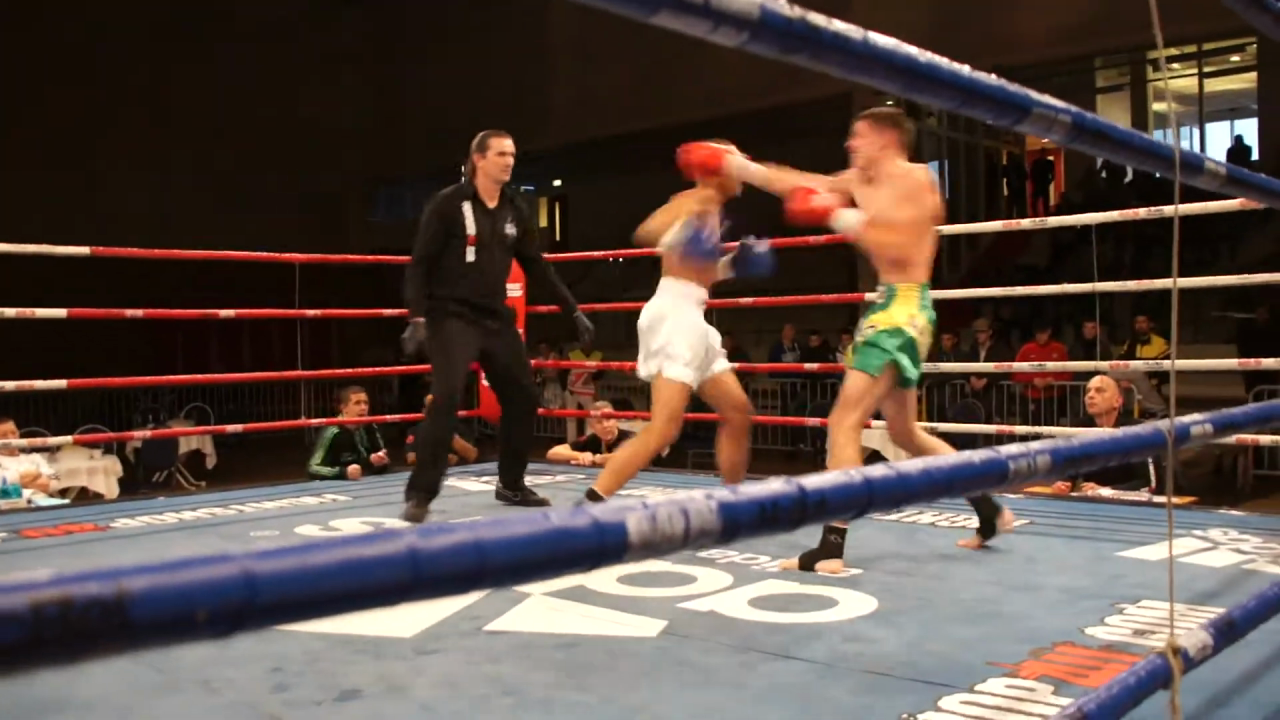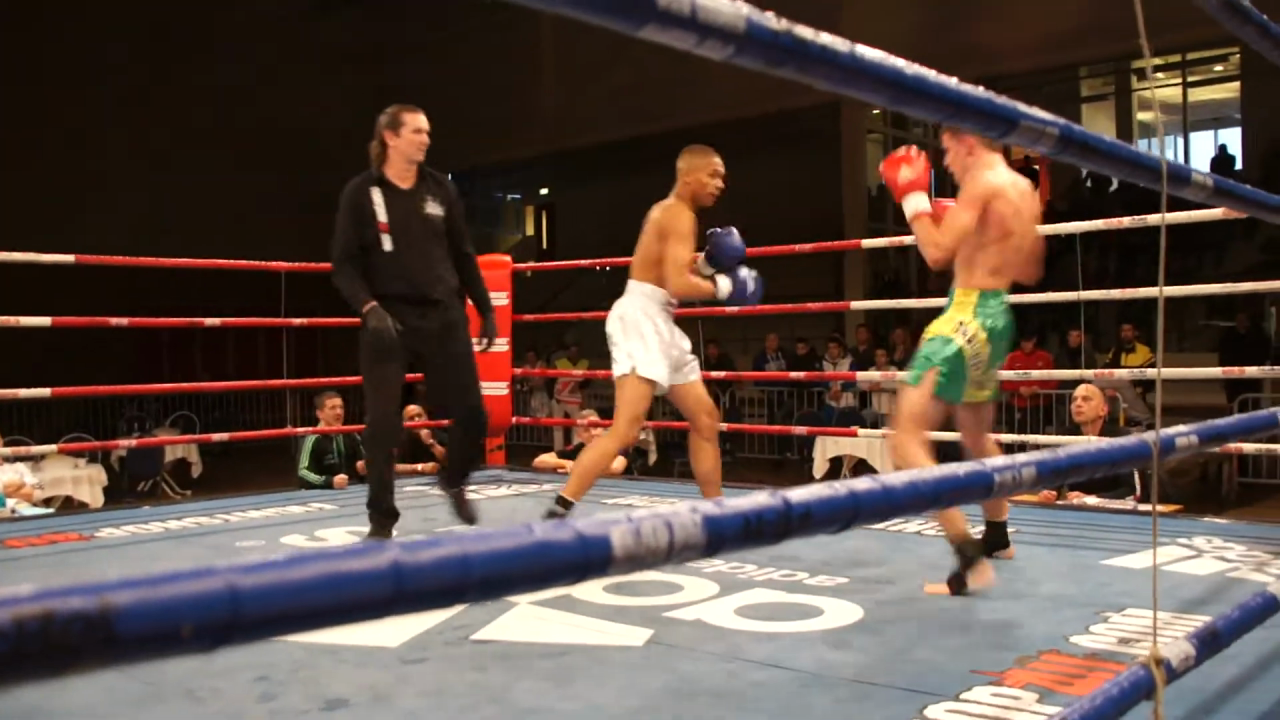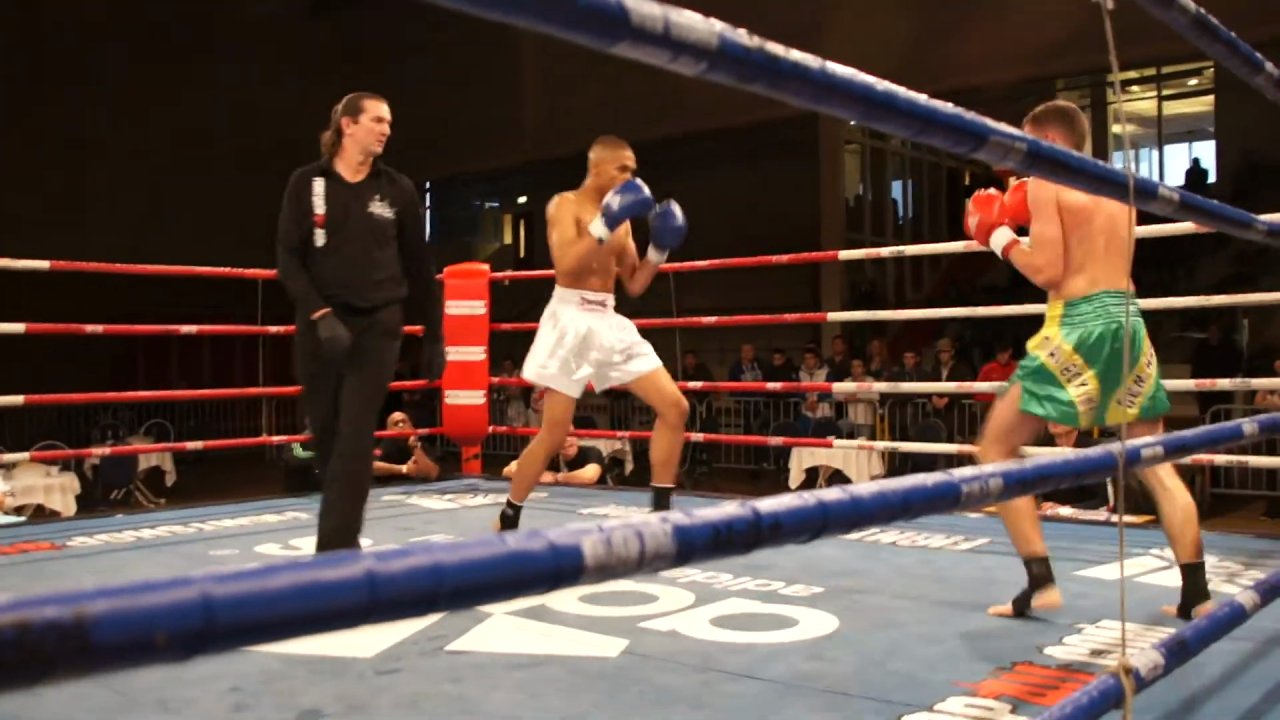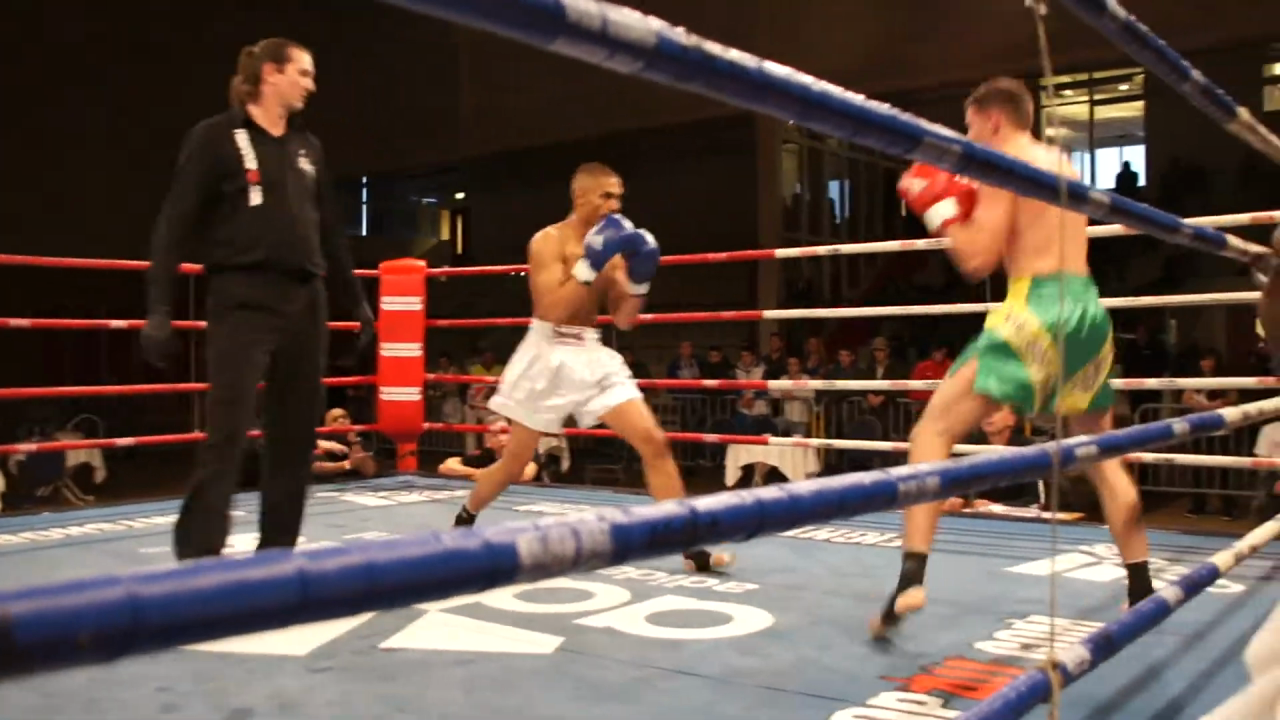
dt=0.4s
person 1, frame 1
left shoulder: (918, 179)
right shoulder: (861, 179)
left elbow: (894, 252)
right elbow: (796, 185)
left wrist: (841, 215)
right wrist: (729, 162)
left hip: (903, 310)
right hip: (882, 311)
left knee: (844, 420)
right knee: (905, 432)
left ankle: (829, 548)
right ankle: (989, 510)
person 1, frame 2
left shoulder: (980, 183)
right shoulder: (1026, 191)
left elbow: (936, 254)
right elbow: (1030, 272)
left wrist: (912, 196)
left hip: (970, 317)
right hip: (999, 316)
left knee: (907, 436)
right knee: (974, 435)
left ankle: (967, 559)
right ankle: (998, 536)
person 1, frame 3
left shoulder: (1044, 184)
left elbow: (1047, 274)
left wrist: (1000, 236)
left hip: (1074, 329)
right hip: (1125, 324)
left knee: (994, 449)
right knee: (1156, 466)
left ankle: (1040, 580)
right ankle: (1195, 590)
person 1, frame 4
right shoulder: (1062, 164)
left elbow: (979, 258)
left wrist: (939, 208)
left hip: (1033, 312)
right hip: (1084, 311)
left knee: (929, 438)
right knee: (1103, 461)
left ankle: (911, 582)
right ankle: (1140, 589)
person 2, frame 1
left shoulder: (515, 210)
right shoulder: (448, 204)
left elbow: (536, 265)
right elbow: (420, 264)
left wrist: (573, 310)
right wrist: (416, 317)
left hip: (496, 318)
right hip: (451, 316)
left knee: (522, 398)
right knee: (447, 397)
left ankle: (512, 485)
right ankle: (418, 497)
person 2, frame 2
left shoulder: (441, 189)
right shoulder: (361, 193)
left elbow: (463, 256)
right elbow: (344, 264)
left wrist: (485, 309)
right wrist: (369, 308)
left hip: (442, 315)
right hip: (387, 319)
left knee: (471, 413)
right knee: (381, 420)
left ankle: (454, 482)
right ankle: (382, 520)
person 2, frame 3
left shoulder: (399, 191)
right shoulder: (306, 183)
left elbow: (419, 268)
right elbow: (289, 260)
left wrist: (432, 337)
right wrist: (320, 314)
left hip: (377, 327)
right hip: (322, 326)
left knee: (354, 438)
right knee: (325, 437)
left ankle: (334, 552)
right ankle: (340, 537)
person 2, frame 4
left shoulder: (307, 148)
right shoulder: (216, 137)
left elbow: (328, 230)
right elbow: (176, 225)
left wrist: (355, 298)
right wrist: (159, 308)
left hip: (303, 300)
right hip: (243, 298)
left knee: (295, 434)
right knee: (227, 429)
right ankle: (193, 566)
person 3, frame 1
left shoulder: (706, 208)
right shoulder: (695, 199)
right elbow: (646, 231)
left wrist: (737, 263)
right wrist: (679, 237)
left hip: (691, 321)
right hip: (672, 318)
left knee: (738, 412)
right knee: (664, 431)
right ankle: (587, 508)
person 3, frame 2
left shoulder: (672, 215)
right shoulder: (678, 215)
right elbow: (678, 286)
left wrist: (712, 263)
right wrist: (728, 286)
left hip: (660, 323)
right hip: (640, 315)
left knee: (705, 420)
right knee: (627, 426)
right ankle: (558, 509)
person 3, frame 3
left shoulder: (617, 214)
right shoulder: (564, 205)
left elbow: (635, 284)
right elbow: (566, 265)
left wrist: (660, 246)
right wrist: (606, 222)
left hip: (610, 322)
right hip: (569, 322)
left knee: (674, 406)
right knee: (554, 434)
left ankle: (662, 509)
right ankle: (508, 519)
person 3, frame 4
left shoulder: (613, 246)
right shoulder: (547, 242)
left elbow: (624, 319)
right elbow: (553, 310)
left wrist: (637, 278)
right wrist: (590, 262)
left hip: (593, 355)
right hip: (547, 357)
left knee: (654, 442)
right knee: (514, 462)
left ankle: (689, 549)
right ankle: (463, 523)
